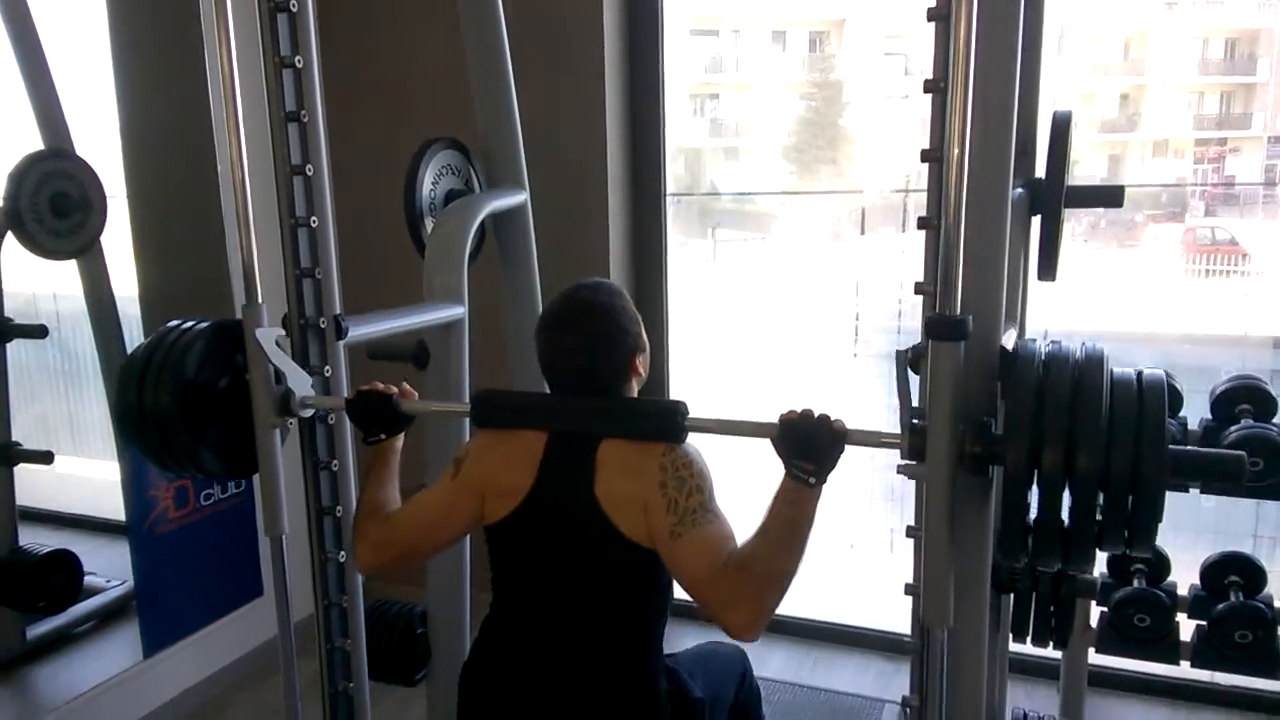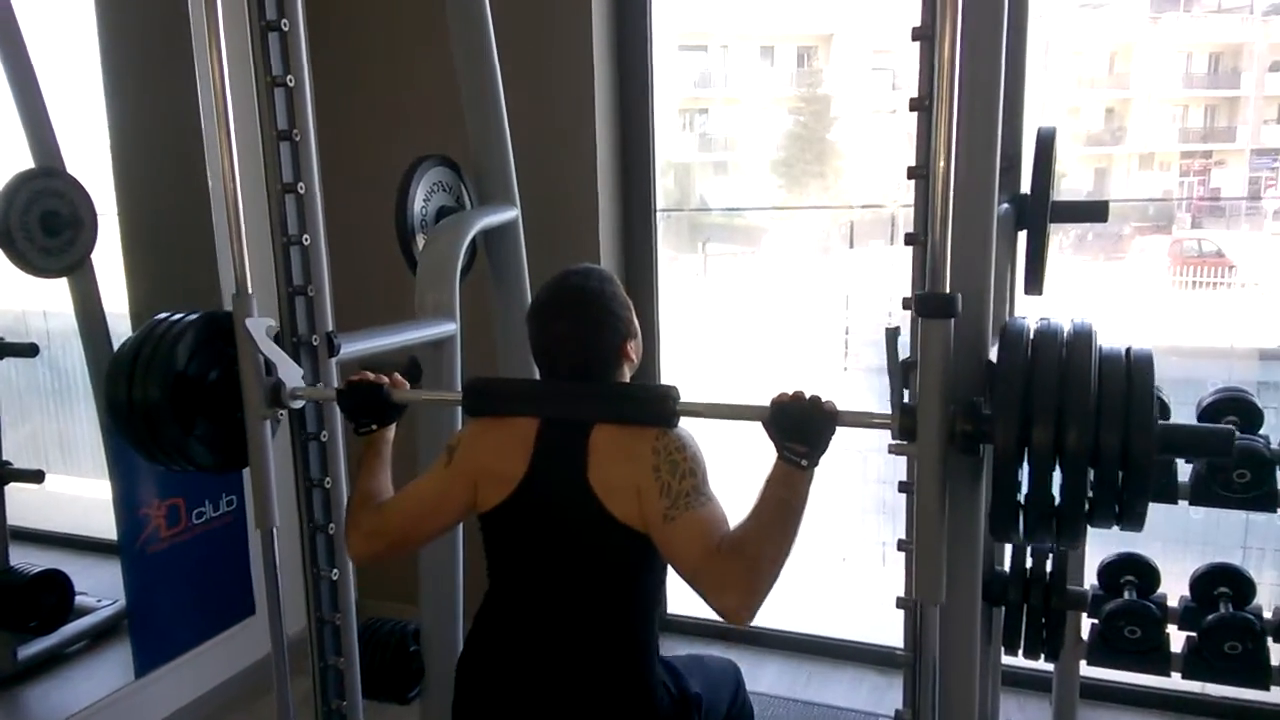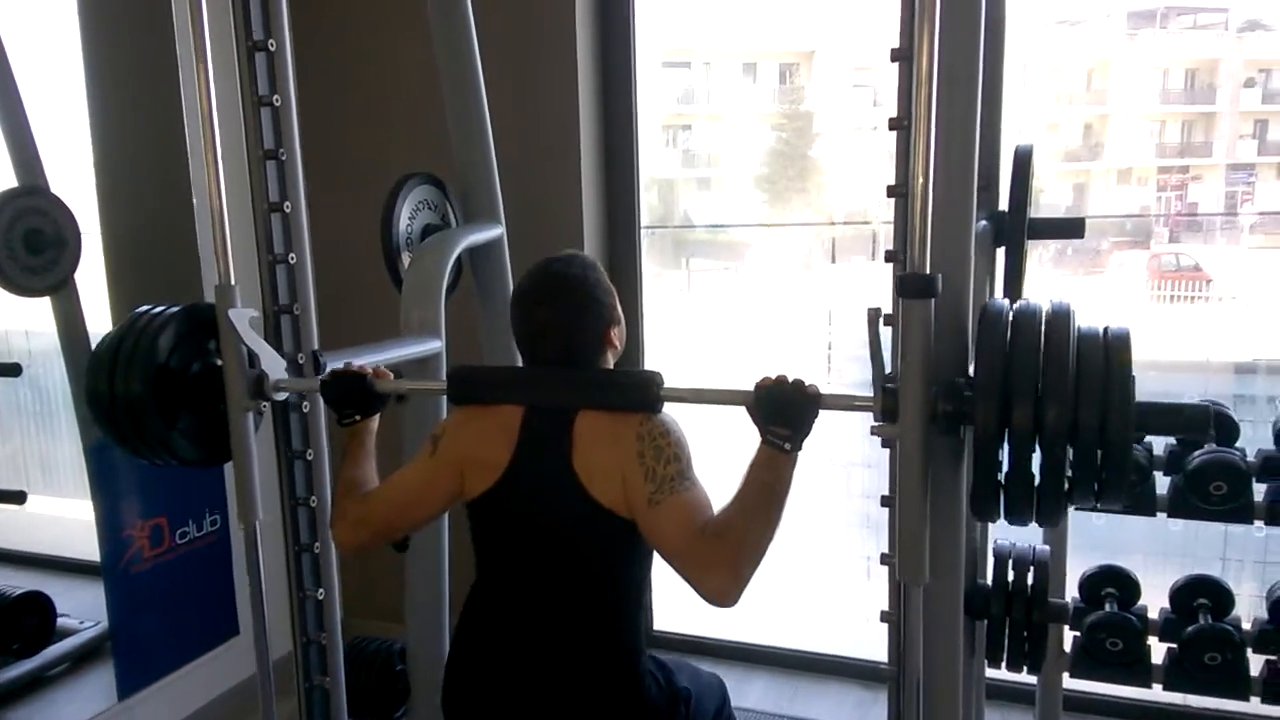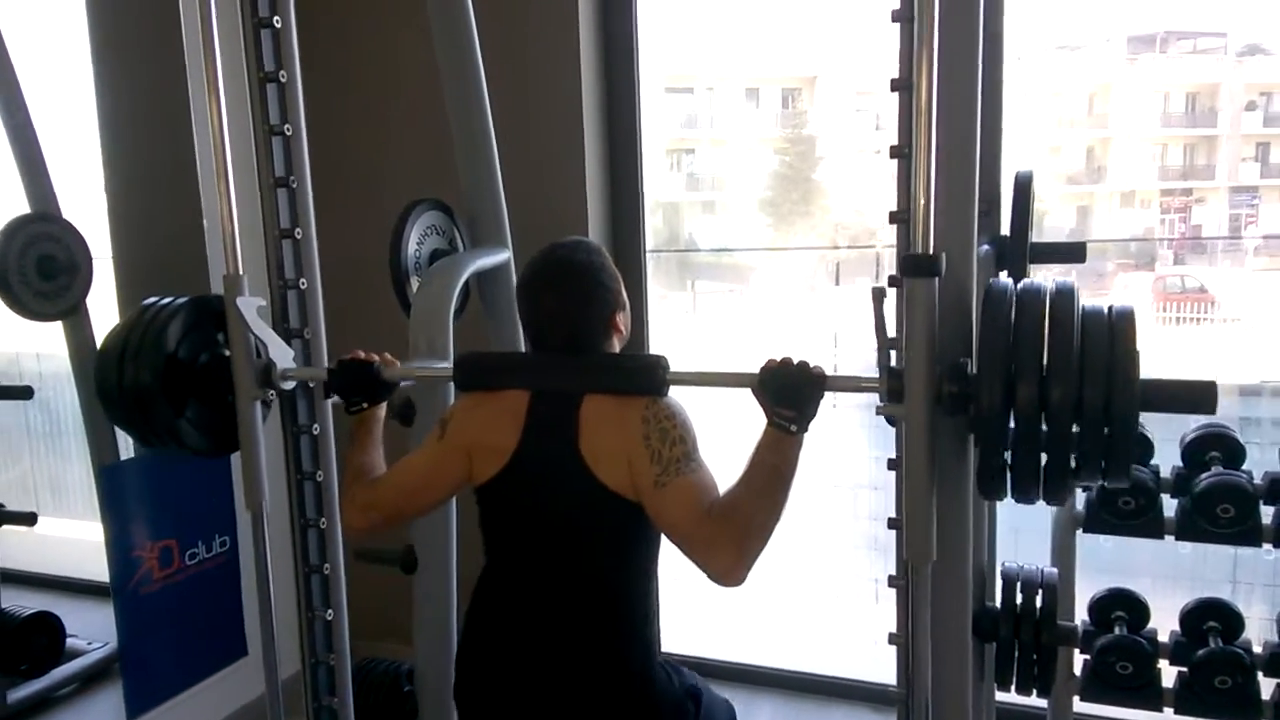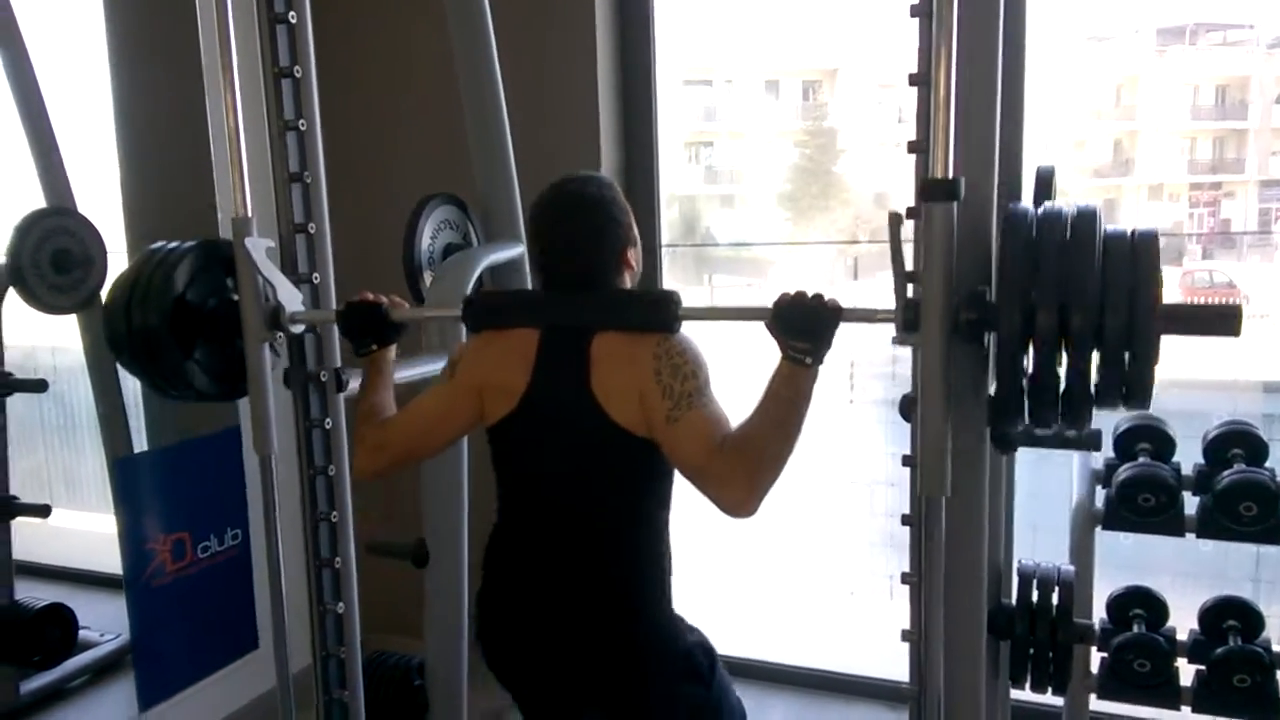
dt=0.2s
person 1, frame 1
left shoulder: (496, 450)
right shoulder: (659, 462)
left elbow: (374, 549)
right elbow: (741, 610)
left wrist: (385, 440)
right wrist: (802, 478)
right knee: (727, 669)
person 1, frame 2
left shoulder: (488, 439)
right shoulder: (651, 448)
left elbow: (366, 538)
right elbow: (735, 592)
left wrist: (378, 430)
right wrist: (795, 460)
person 1, frame 3
left shoulder: (474, 428)
right shoulder: (637, 434)
left elbow: (354, 527)
right elbow: (718, 575)
left wrist: (361, 420)
right wrist: (779, 445)
person 1, frame 4
left shoulder: (481, 413)
right shoulder: (642, 418)
left elbow: (364, 511)
right elbow: (725, 555)
left wrist: (370, 409)
right wrist: (784, 425)
person 1, frame 5
left shoulder: (492, 350)
right shoulder: (652, 352)
left elbow: (373, 454)
right elbow: (737, 486)
left wrist: (378, 350)
right wrist: (799, 357)
left hip: (512, 633)
right hip: (621, 644)
